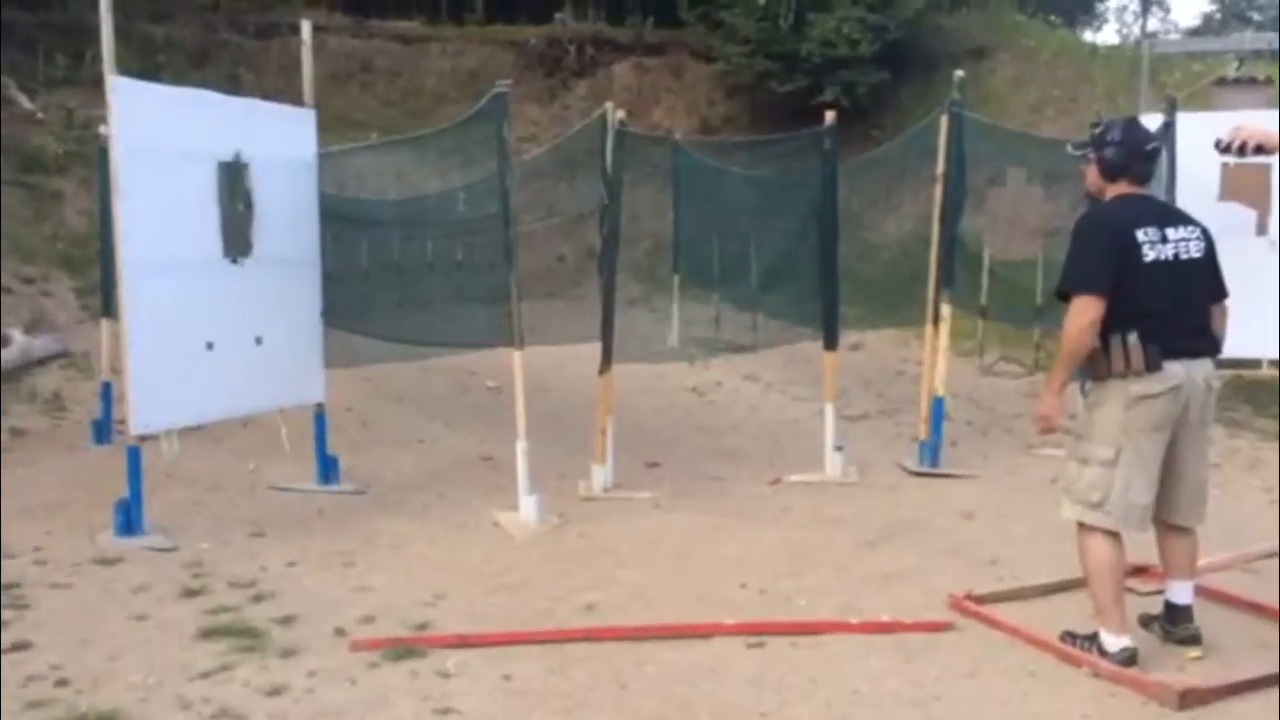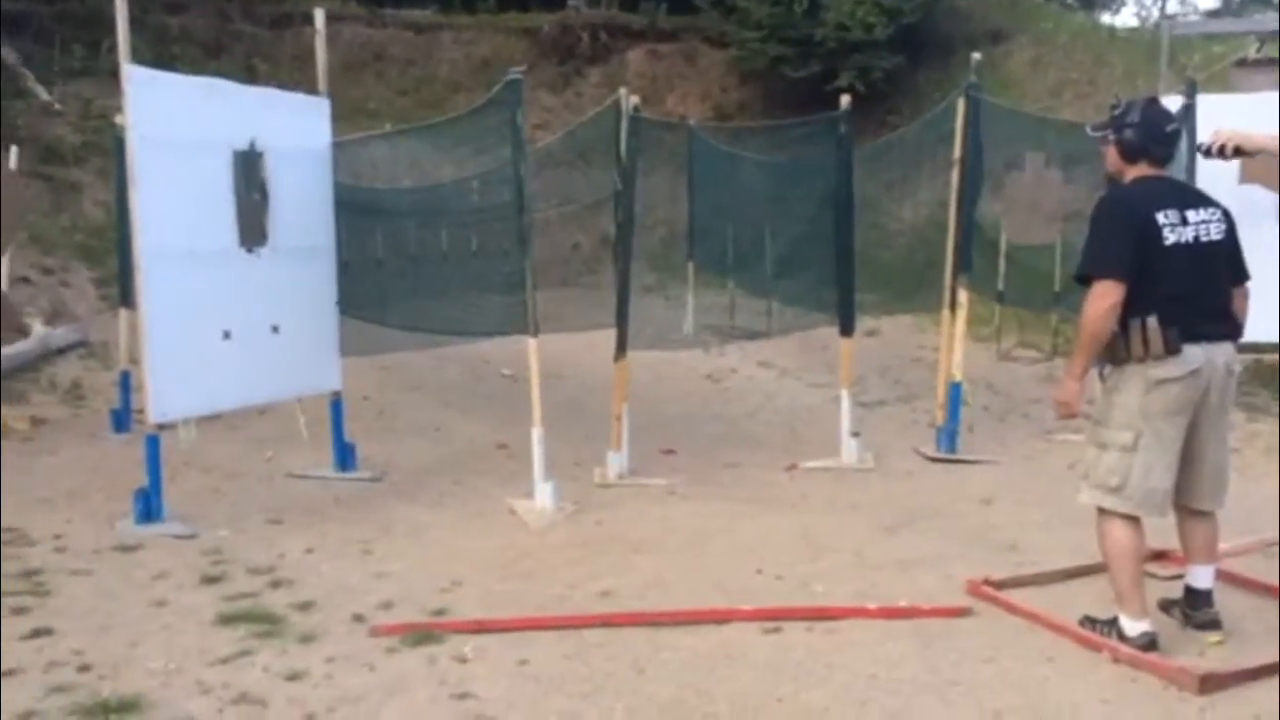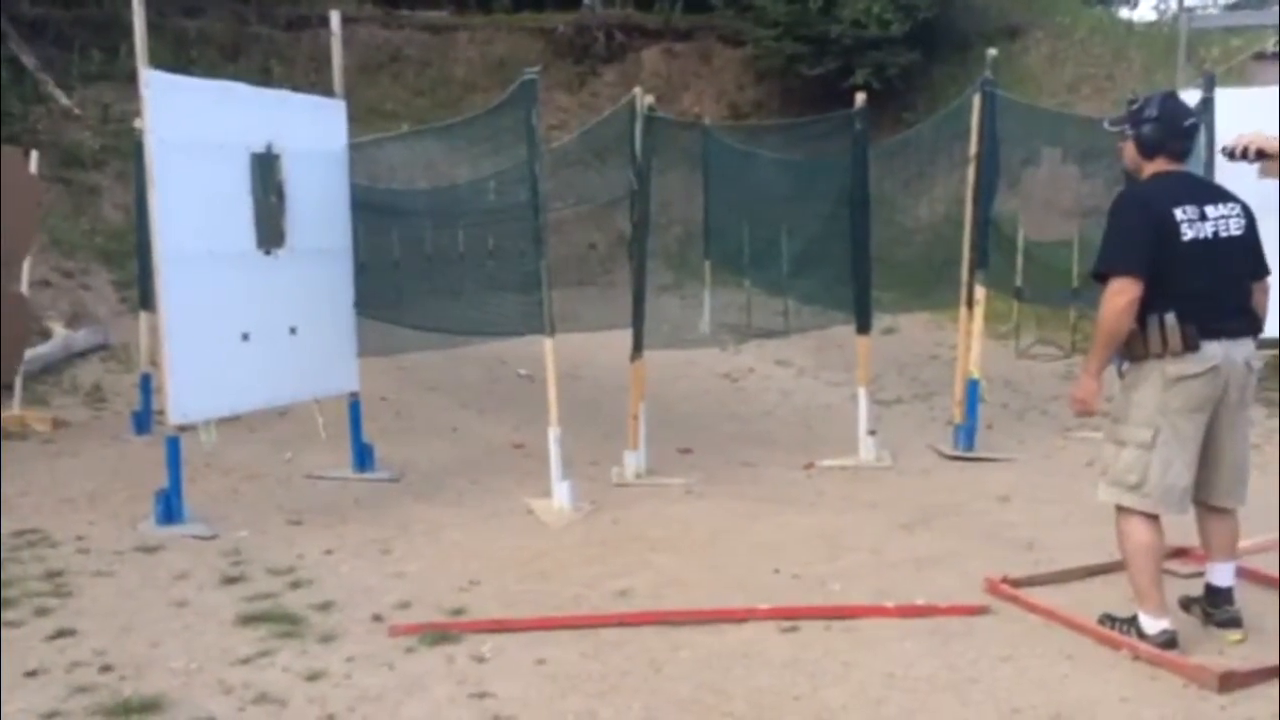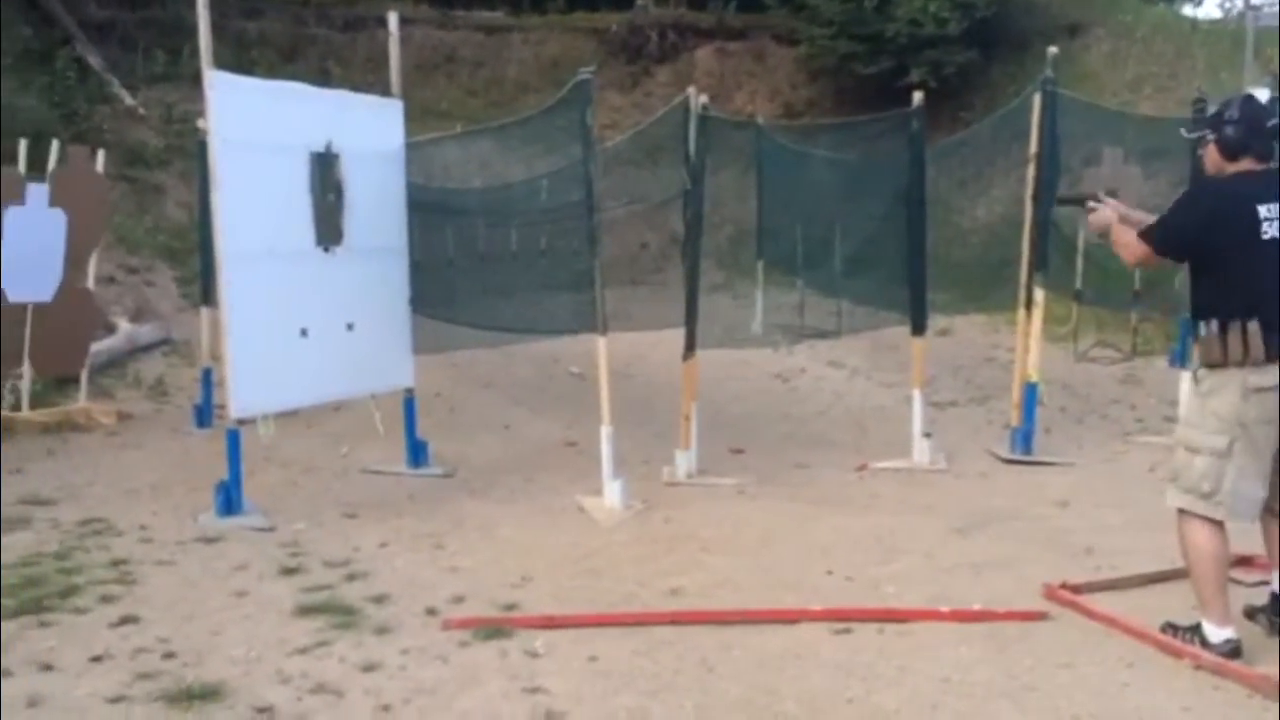
dt=1s
person 1, frame 1
left shoulder: (1102, 222)
right shoulder: (1191, 226)
left elbow: (1087, 316)
right elbow: (1217, 313)
left wrist: (1053, 389)
left hip: (1135, 381)
right hip: (1196, 376)
left knee: (1097, 512)
right knee: (1177, 508)
left ankle: (1112, 639)
right ankle: (1179, 616)
person 1, frame 2
left shoulder: (1121, 205)
right shoulder: (1211, 209)
left elbow: (1107, 300)
right elbow: (1238, 296)
left wrist: (1074, 374)
left hip: (1155, 366)
right hip: (1215, 360)
left knee: (1116, 498)
right knee: (1197, 494)
left ankle: (1133, 624)
right ankle: (1199, 601)
person 1, frame 3
left shoulder: (1139, 202)
right shoulder: (1230, 204)
left elbow: (1124, 296)
right elbow: (1259, 292)
left wrist: (1091, 372)
left hip: (1173, 364)
right hip: (1235, 358)
left knee: (1135, 497)
right knee: (1217, 492)
left ankle: (1152, 622)
right ankle: (1220, 600)
person 1, frame 4
left shoulder: (1216, 197)
left elbow: (1139, 253)
left wrist: (1112, 223)
right wrist: (1139, 218)
left knee: (1199, 502)
left ankle: (1216, 631)
